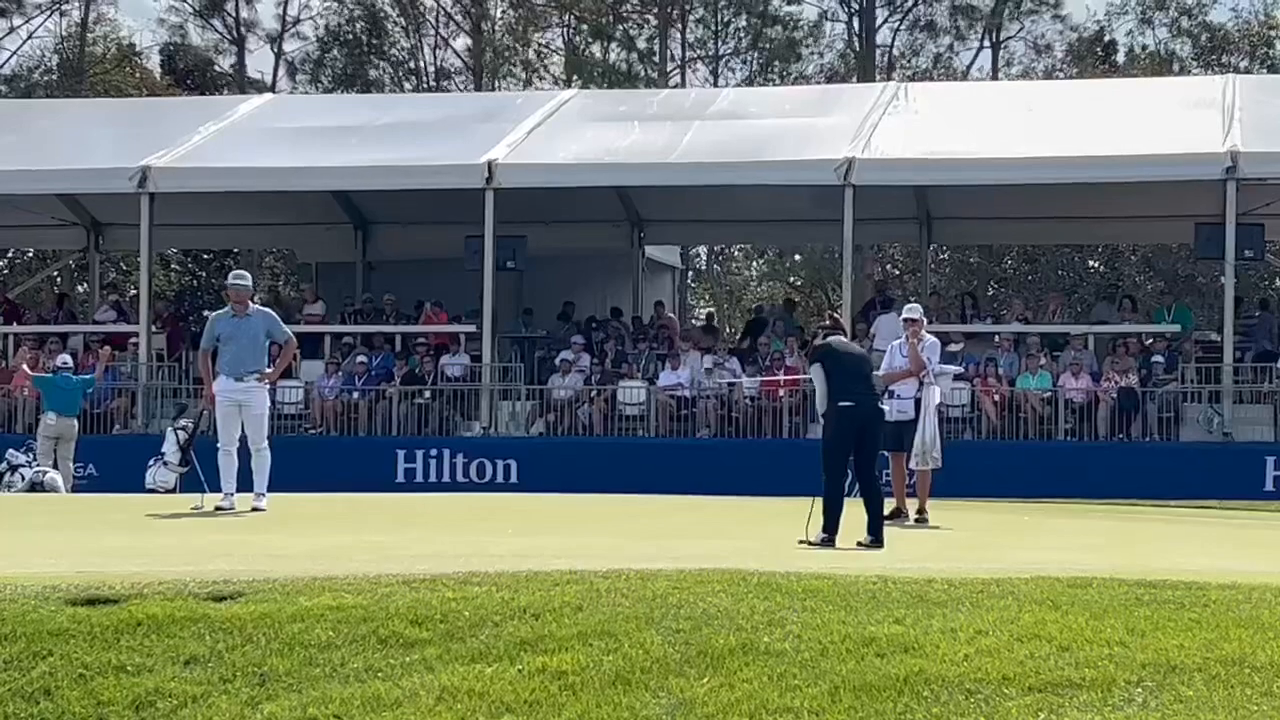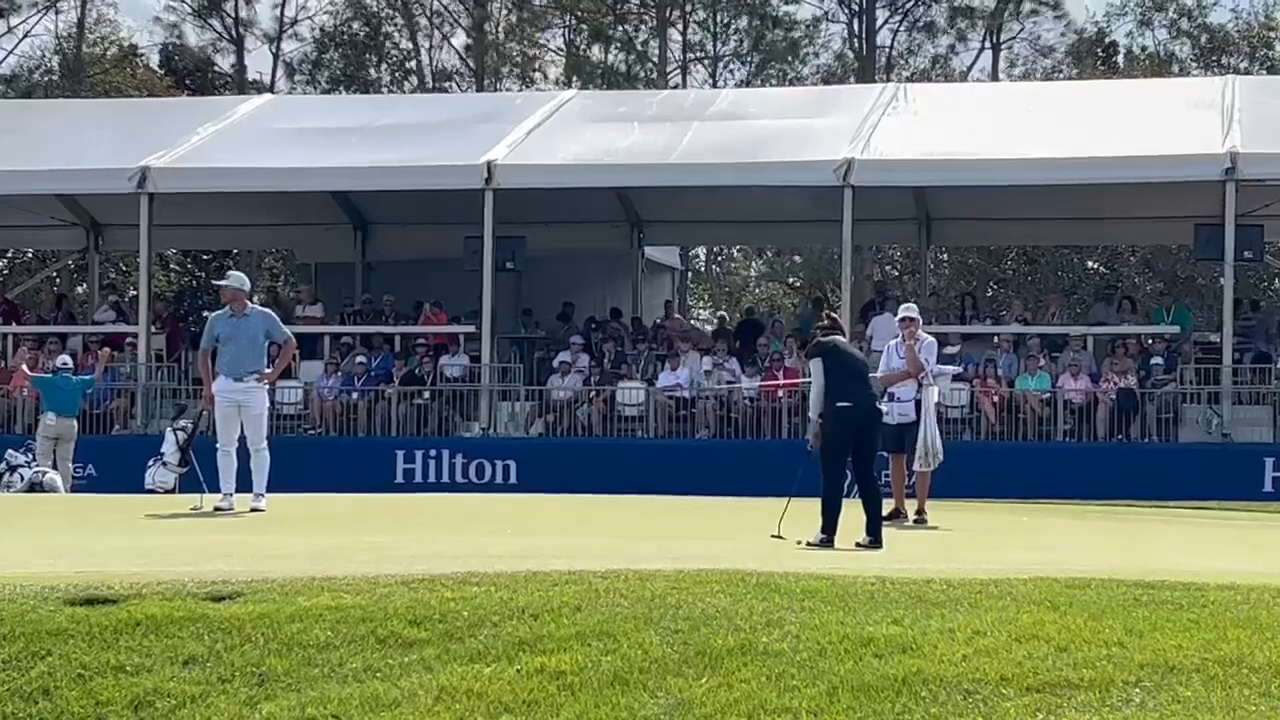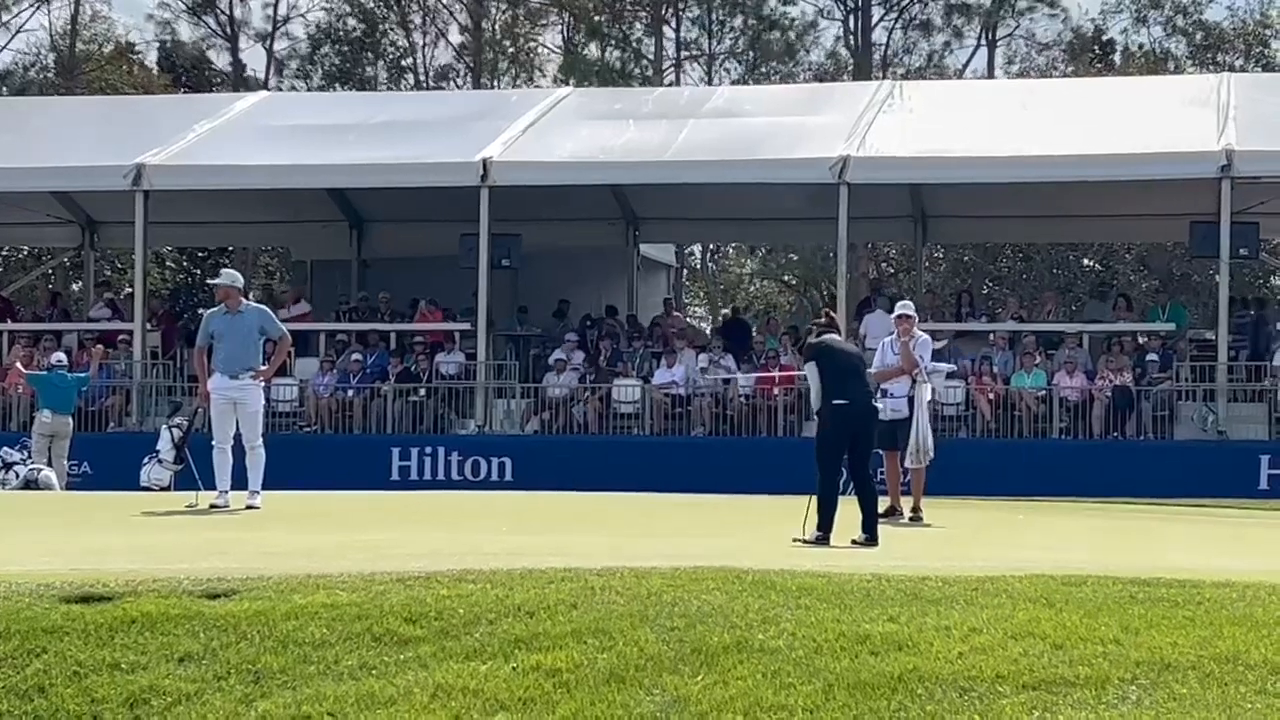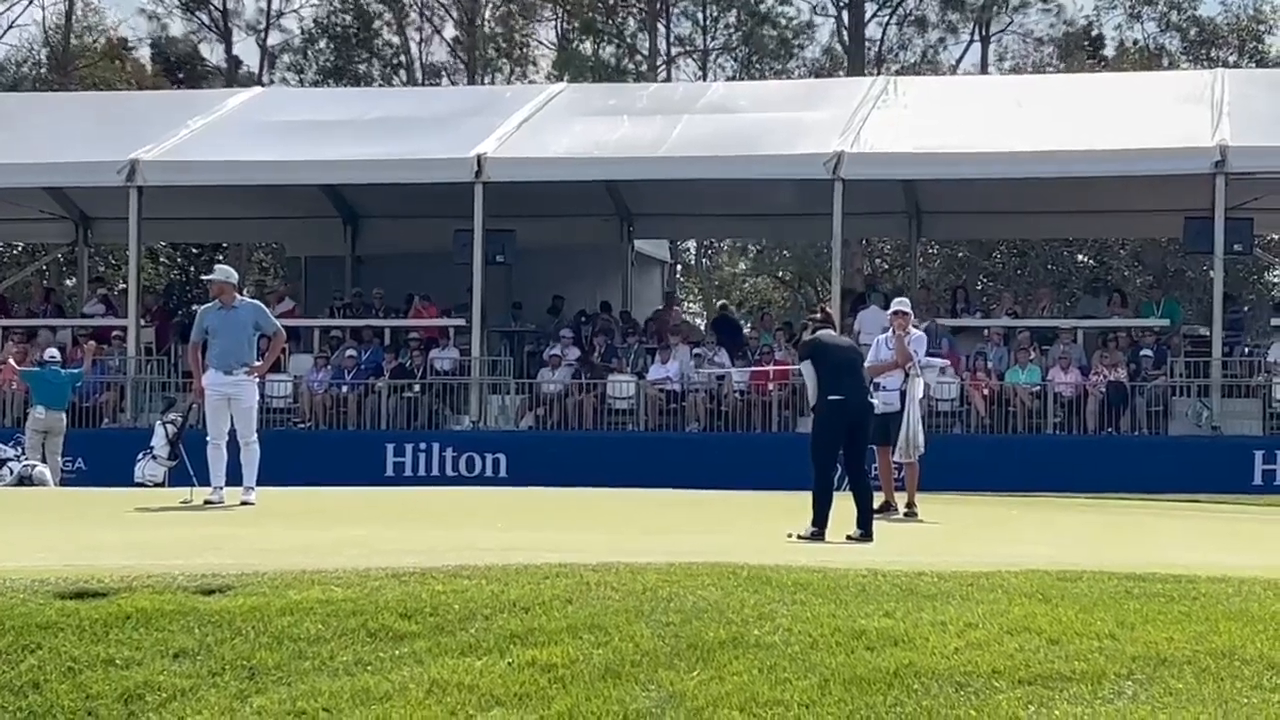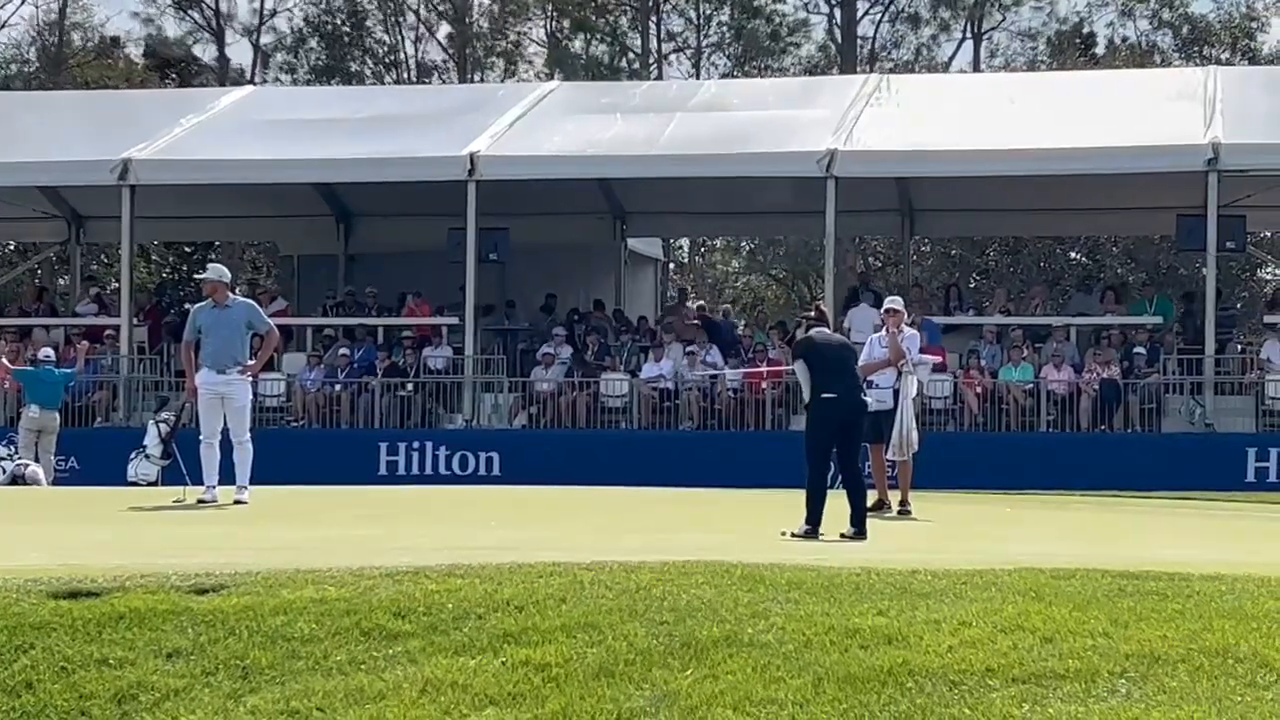
dt=0.5s
person 1, frame 1
left shoulder: (265, 316)
right shoulder: (216, 319)
left elbow: (290, 343)
right elbow: (205, 352)
left wrist: (275, 372)
right wrist: (208, 386)
left hip: (255, 386)
right hip: (225, 386)
left knee: (258, 444)
right knee: (226, 444)
left ankle: (260, 494)
right ankle: (228, 495)
person 1, frame 2
left shoulder: (264, 316)
right shoulder: (216, 319)
left elbow: (289, 343)
right elbow: (205, 352)
left wrist: (274, 373)
right wrist: (207, 386)
left hip: (254, 386)
right hip: (224, 386)
left knee: (257, 444)
right knee: (225, 445)
left ankle: (259, 495)
right ankle: (227, 495)
person 1, frame 3
left shoulder: (259, 313)
right shoulder: (211, 317)
left elbow: (285, 340)
right elbow: (200, 350)
left wrist: (270, 370)
right wrist: (203, 383)
left hip: (249, 383)
right hip: (219, 383)
left knee: (253, 441)
right knee: (221, 442)
left ankle: (254, 492)
right ankle: (222, 492)
person 1, frame 4
left shoulder: (253, 308)
right shoulder: (205, 312)
left elbow: (279, 335)
right elbow: (195, 346)
left wrist: (265, 365)
right wrist: (197, 379)
left hip: (244, 379)
right hip: (214, 379)
left knee: (248, 438)
right knee: (215, 438)
left ankle: (249, 488)
right ankle: (217, 488)
person 1, frame 5
left shoulder: (246, 307)
right shoulder: (198, 311)
left elbow: (272, 334)
right elbow: (187, 345)
left wrist: (257, 365)
right wrist: (190, 378)
left hip: (237, 378)
right hip: (207, 378)
left knee: (240, 436)
right knee: (208, 437)
left ankle: (242, 487)
right ankle: (210, 487)
person 2, frame 1
left shoulder: (819, 349)
right shoulder: (861, 351)
left elbow: (822, 393)
left wrist: (825, 421)
left hip: (843, 412)
right hip: (872, 410)
left knee: (834, 474)
right knee: (868, 473)
left ankle: (828, 534)
right ankle: (875, 534)
person 2, frame 2
left shoulder: (819, 346)
right shoulder: (857, 353)
left elbow: (818, 386)
left wrist: (814, 421)
left hip: (842, 412)
right hip: (870, 411)
left knee: (833, 475)
right knee: (866, 474)
left ankle: (827, 534)
right ankle: (874, 535)
person 2, frame 3
left shoulder: (813, 347)
right shoulder: (854, 349)
left elbow: (816, 390)
left wrist: (820, 416)
left hip: (838, 411)
right hip: (866, 409)
left knee: (829, 472)
right knee: (862, 471)
left ankle: (823, 532)
right ankle: (870, 533)
person 2, frame 4
left shoulder: (809, 344)
right shoulder: (850, 344)
left elbow: (813, 387)
right elbow: (855, 378)
left wrist: (816, 411)
left hip: (833, 406)
right hip: (861, 405)
left knee: (824, 467)
right knee: (857, 467)
left ankle: (818, 527)
right ankle: (864, 528)
person 2, frame 5
left shoulder: (802, 344)
right shoulder: (845, 342)
left elbow: (807, 386)
right elbow: (850, 376)
left wrist: (811, 411)
left hip: (826, 404)
right hip: (855, 403)
left knee: (817, 466)
right knee: (851, 465)
left ankle: (811, 525)
right ankle: (858, 526)
person 3, frame 1
left shoulder: (932, 343)
right shoulder: (895, 346)
left elbow: (920, 368)
right elbow: (885, 377)
left wrist: (913, 342)
right wrist: (908, 372)
left hip: (917, 408)
right hip: (893, 408)
right knee: (896, 457)
left ankle: (922, 509)
right ankle: (900, 507)
person 3, frame 2
left shoulder: (928, 343)
right shoulder: (891, 346)
left elbow: (918, 370)
right elbow: (883, 379)
left wrist: (910, 343)
right wrist: (907, 373)
left hip: (917, 408)
right hip: (893, 410)
right knee: (896, 458)
left ankle: (921, 509)
right ankle: (899, 508)
person 3, frame 3
left shoulder: (923, 341)
right shoulder: (886, 343)
left elbow: (913, 367)
right elbow: (876, 375)
left wrist: (905, 340)
right wrist: (901, 370)
left hip: (910, 406)
right hip: (886, 407)
right knee: (890, 456)
left ankle: (916, 507)
right ankle: (894, 505)
person 3, frame 4
left shoulder: (918, 337)
right shoulder: (880, 340)
left elbow: (907, 361)
right elbow: (870, 369)
left wrist: (900, 334)
right wrist: (894, 364)
left hip: (903, 401)
right hip: (880, 401)
right knee: (882, 451)
left ankle: (911, 502)
right ankle: (889, 501)
person 3, frame 5
left shoulder: (911, 335)
right shoulder: (874, 339)
left elbow: (899, 358)
right elbow: (862, 369)
left wrist: (893, 332)
right wrist: (886, 361)
left hip: (896, 399)
right hip: (873, 399)
right knee: (875, 449)
left ankle: (904, 500)
right ankle: (882, 499)
